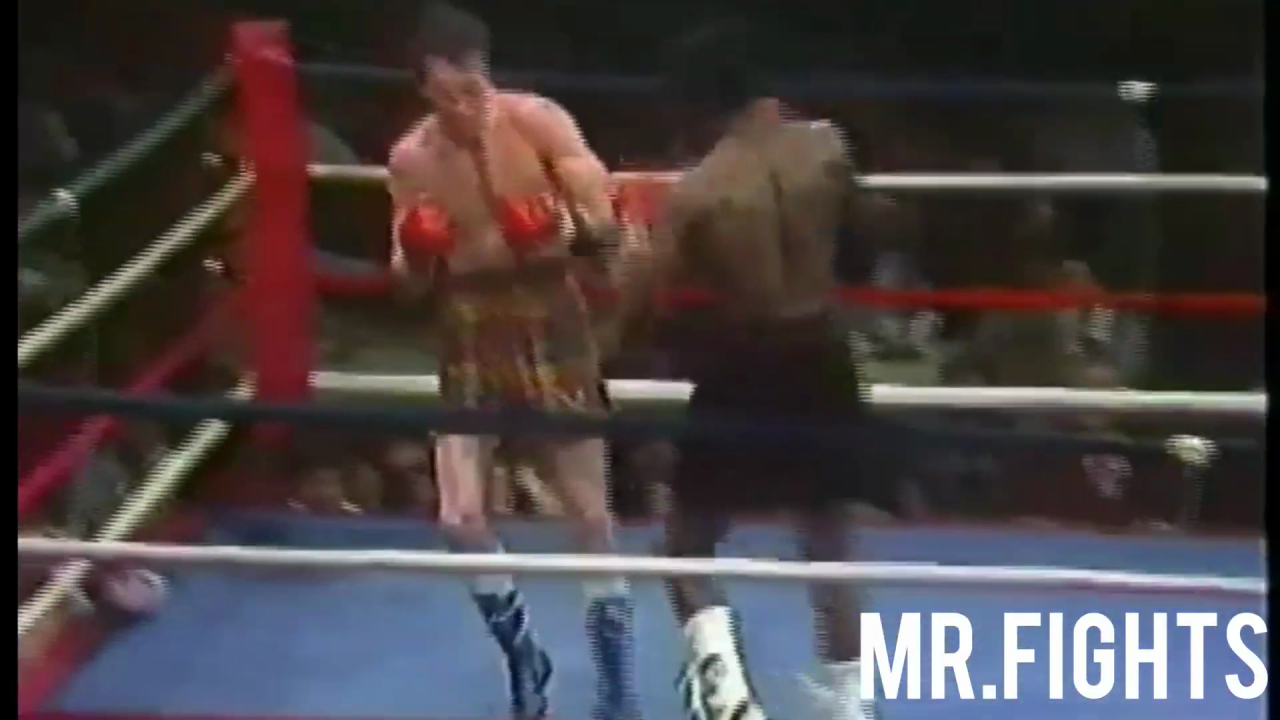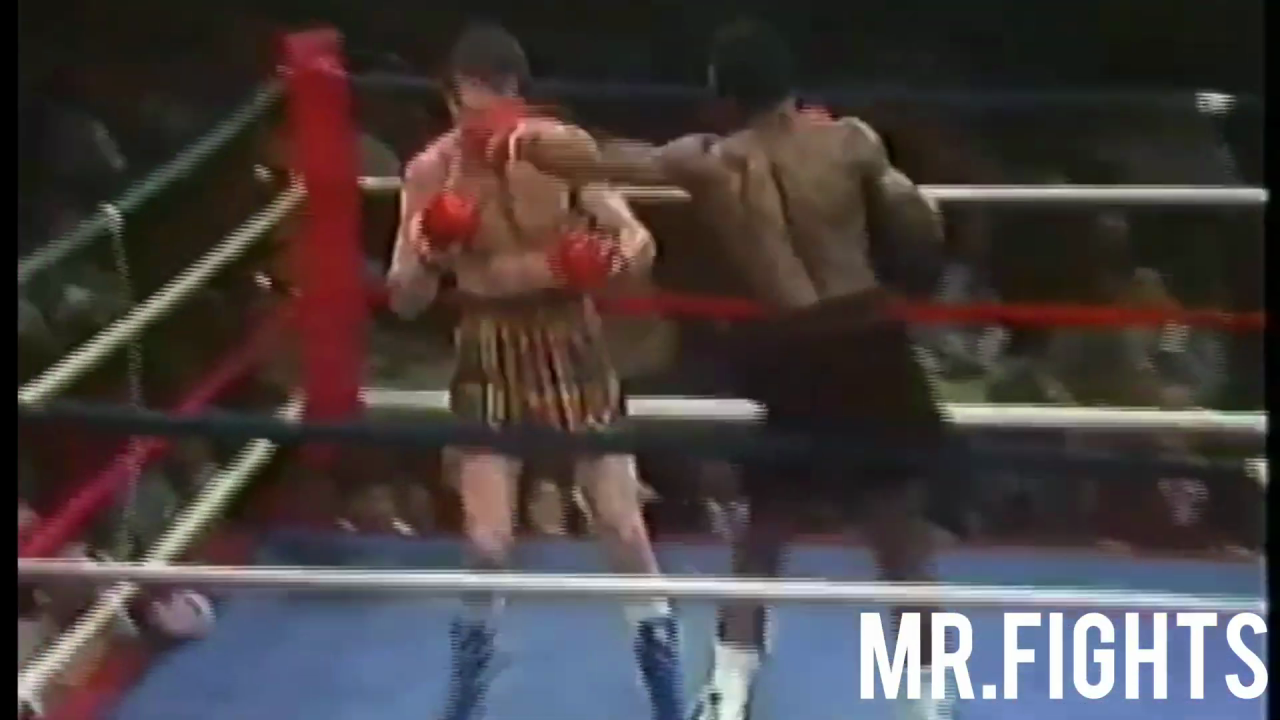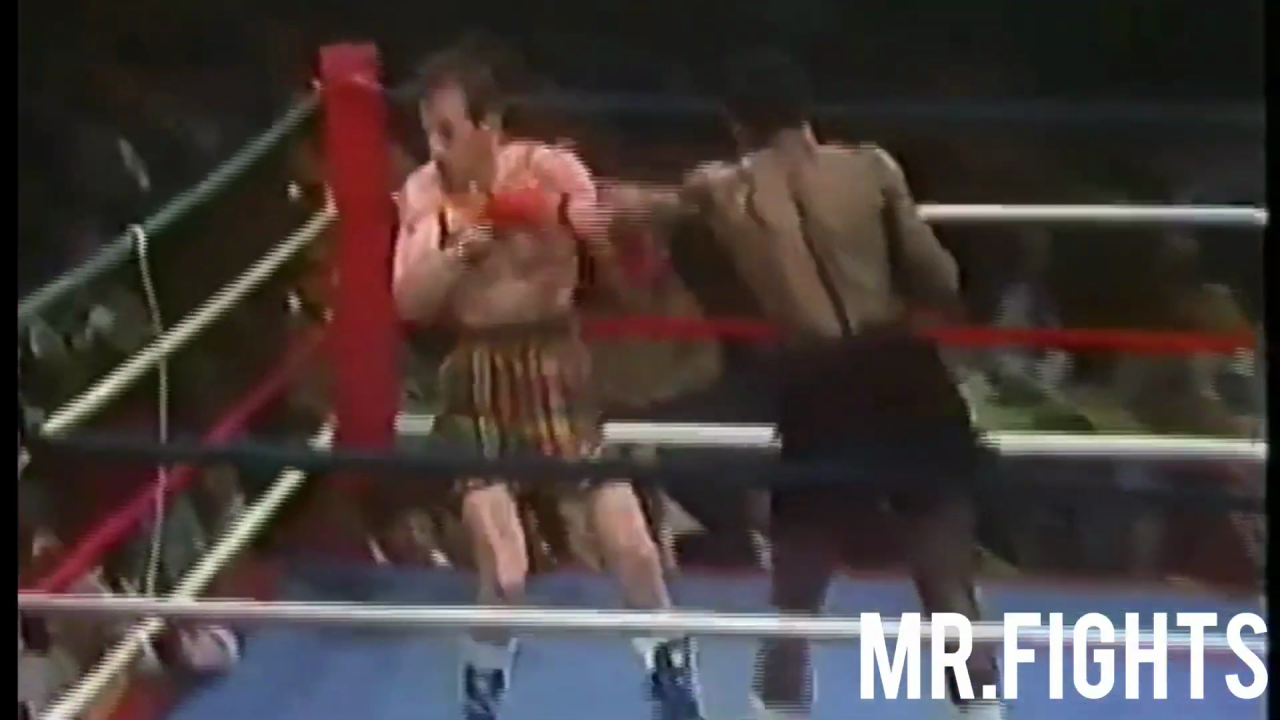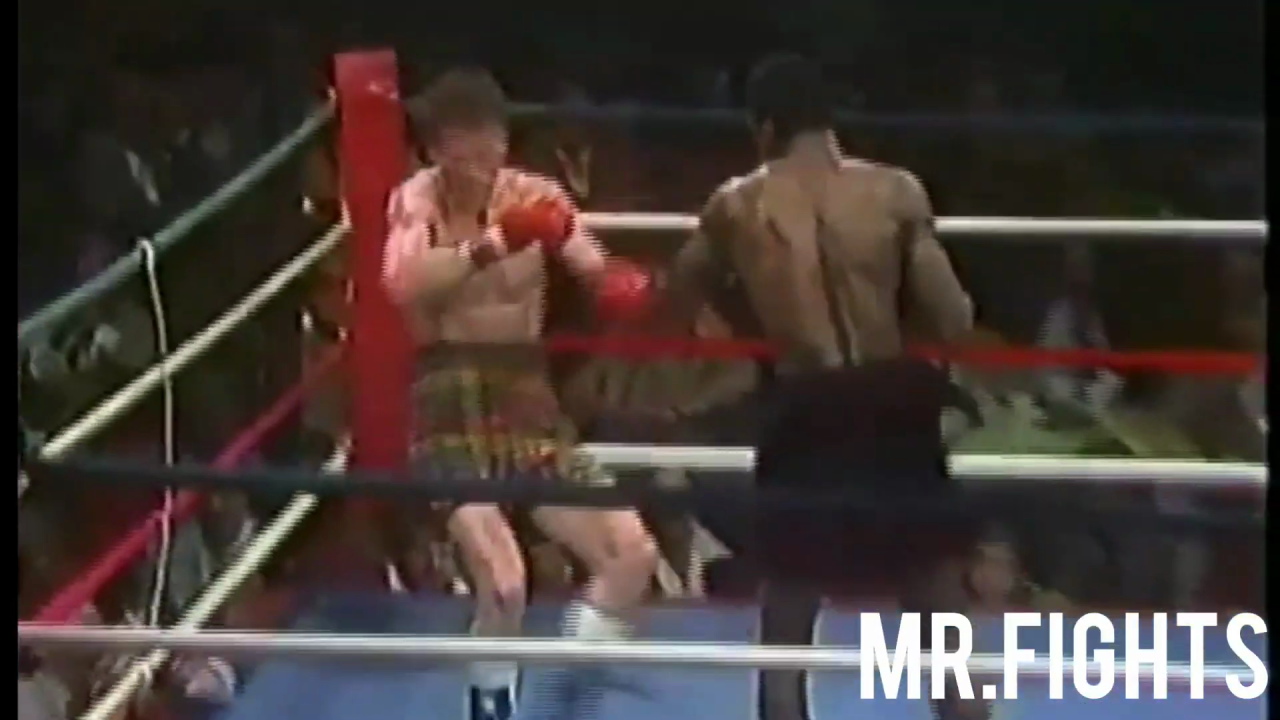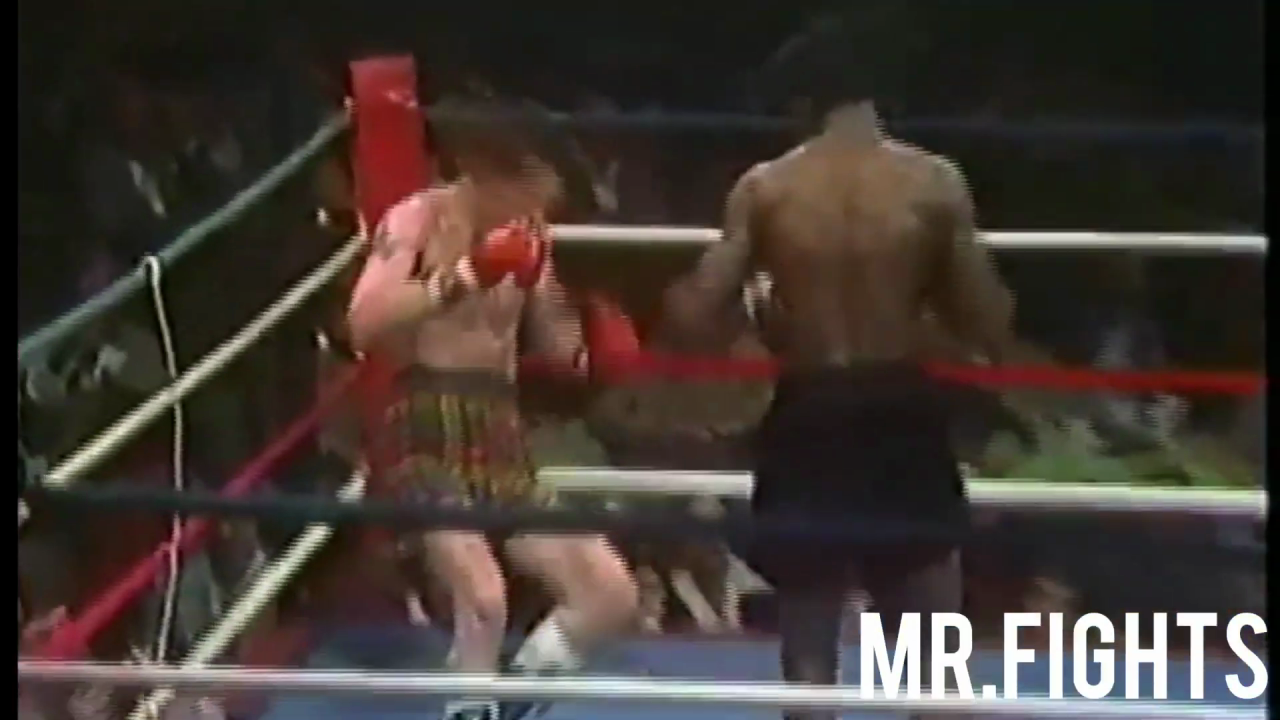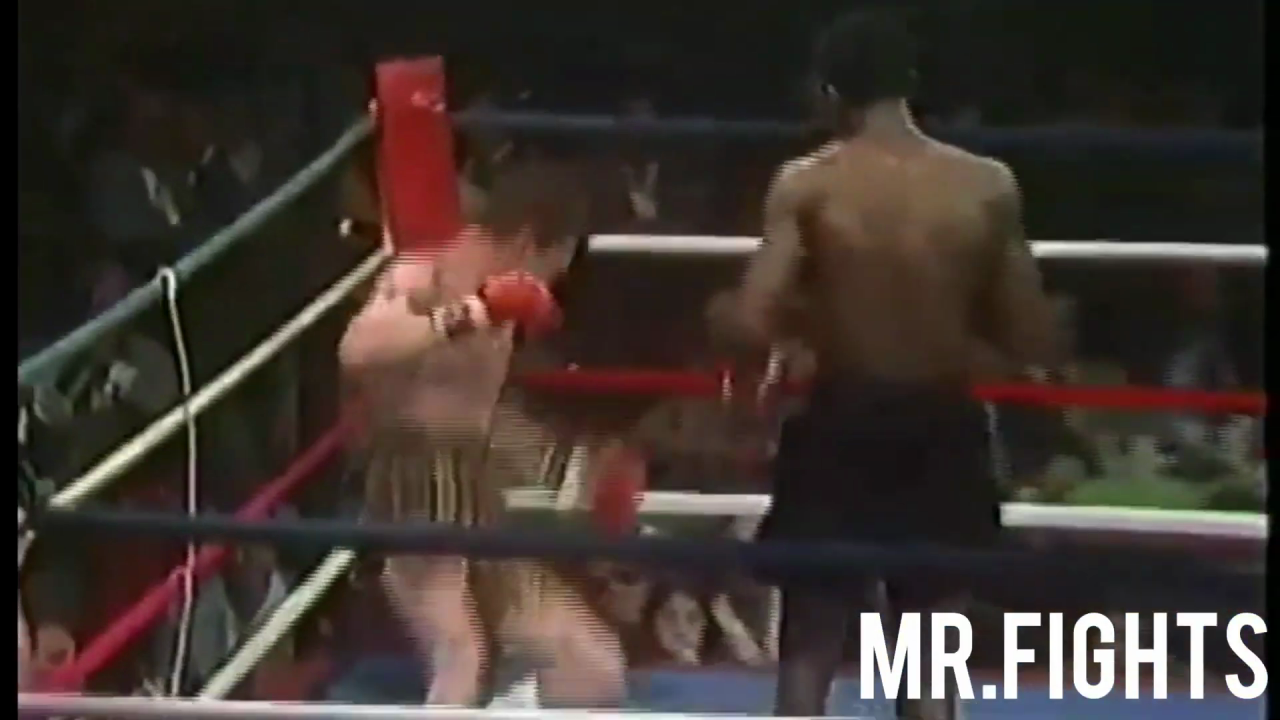
dt=0.1s
person 1, frame 1
left shoulder: (694, 195)
right shoulder: (826, 147)
right elbow: (848, 216)
left hip: (752, 379)
right hip: (822, 365)
left knee: (689, 543)
right knee: (827, 548)
person 1, frame 2
left shoulder: (709, 161)
right shoulder: (850, 141)
left elbow: (615, 162)
right elbow: (925, 238)
left hip: (788, 361)
right hip: (871, 349)
left knee: (760, 543)
right knee: (905, 556)
person 1, frame 3
left shoulder: (722, 189)
right shoulder: (874, 168)
left elbow: (642, 207)
right elbow: (942, 286)
left hip: (819, 391)
right hip: (901, 373)
left knee: (796, 590)
right knee: (948, 587)
person 1, frame 4
left shoulder: (736, 204)
right shoulder: (897, 192)
left elbow: (676, 300)
right elbow: (951, 325)
left hip: (801, 421)
right hip: (894, 410)
left knee: (785, 625)
person 1, frame 5
left shoulder: (763, 190)
right shoulder: (936, 181)
left elbow: (693, 319)
right elbow: (990, 328)
left hip: (810, 419)
right hip: (903, 414)
left knee: (808, 646)
person 1, frame 6
left shoulder: (803, 185)
right shoulder: (990, 186)
left elbow: (749, 326)
right elbow: (1030, 342)
left hip: (842, 432)
right hip: (944, 434)
left knee: (808, 652)
person 2, frame 1
left shoulder: (538, 121)
right shoulder: (410, 159)
left elbow: (608, 214)
right elbow: (411, 280)
left wrist: (567, 224)
right wrist: (412, 255)
left hip: (551, 314)
right hip: (470, 327)
left knee: (588, 515)
right knee: (462, 520)
right ankle: (522, 657)
person 2, frame 2
left shoulder: (565, 146)
right shoulder: (428, 171)
left elbow: (637, 243)
right elbow: (403, 299)
left wrist: (611, 259)
right wrist: (430, 250)
left hip: (566, 340)
right hip: (484, 350)
left knee: (626, 531)
right knee: (486, 541)
person 2, frame 3
left shoulder: (556, 170)
right shoulder: (425, 190)
right elbow: (410, 300)
right wrist: (475, 239)
left hip: (556, 373)
right hip: (477, 384)
left knee: (634, 555)
right knee: (506, 575)
person 2, frame 4
left shoulder: (539, 197)
right shoulder: (417, 199)
left elbow: (607, 283)
right elbow: (405, 288)
left wrist: (627, 286)
right wrist: (495, 240)
left hip: (529, 402)
right hip: (450, 406)
left knee: (633, 557)
right knee: (504, 587)
person 2, frame 5
left shoulder: (526, 235)
right shoulder: (413, 221)
left elbow: (556, 344)
right elbow: (366, 324)
left wrist: (595, 346)
right wrist: (462, 278)
left hip: (499, 432)
right hip: (426, 429)
left knee: (611, 589)
right knee: (484, 597)
person 2, frame 6
left shoulder: (501, 311)
right shoulder: (419, 280)
right elbow: (358, 354)
left wrist: (556, 459)
right wrist: (464, 315)
left hip: (482, 508)
right hip: (417, 498)
left knee: (598, 677)
right knee: (463, 661)
